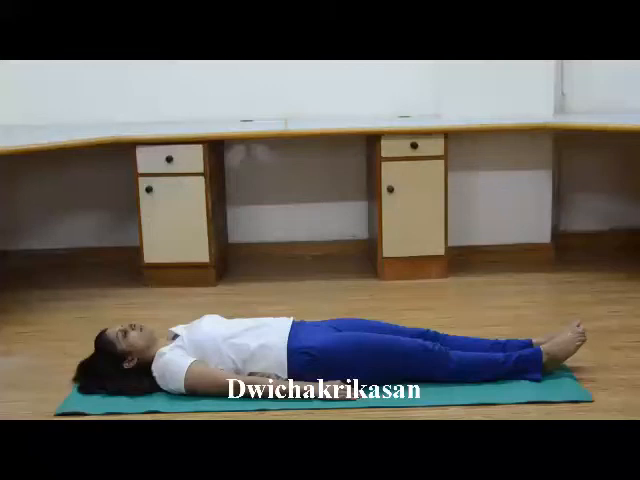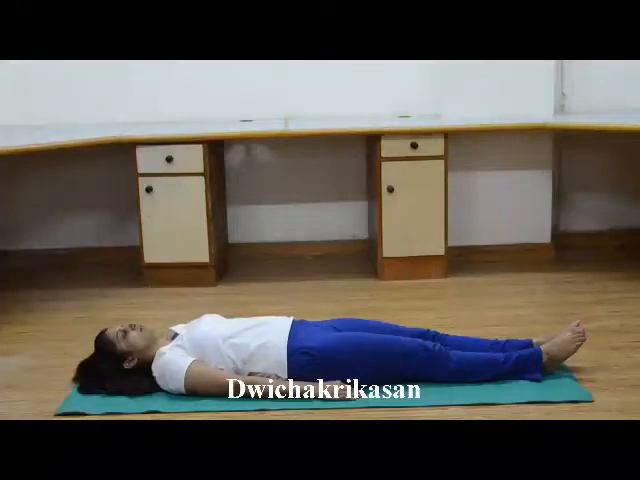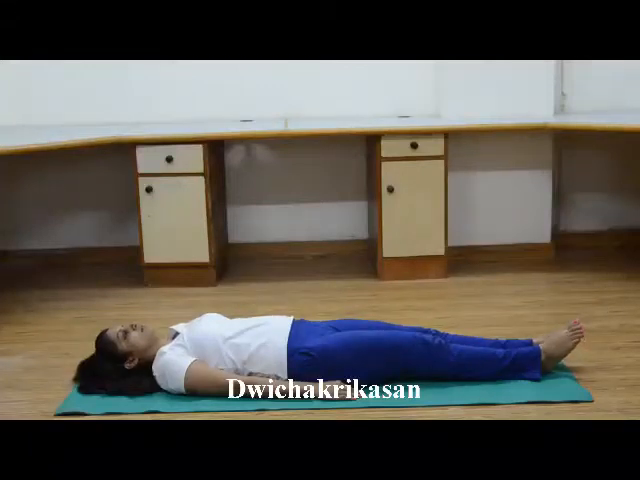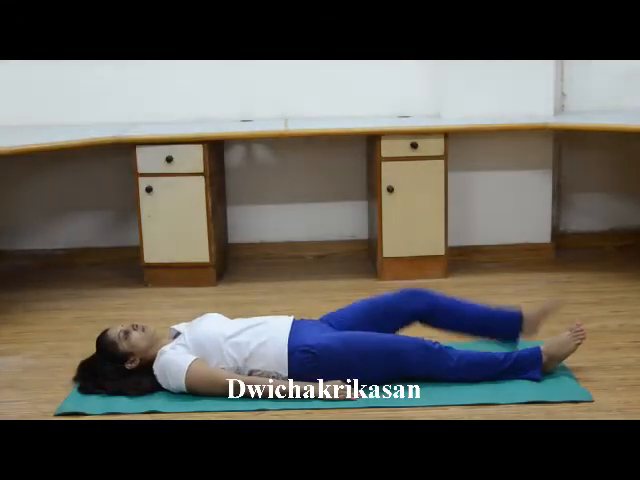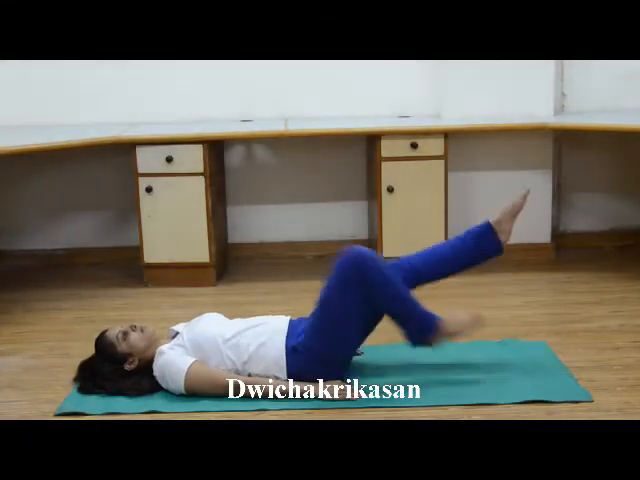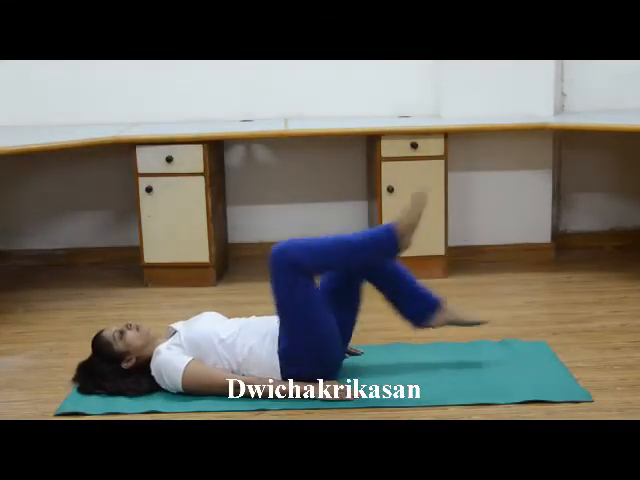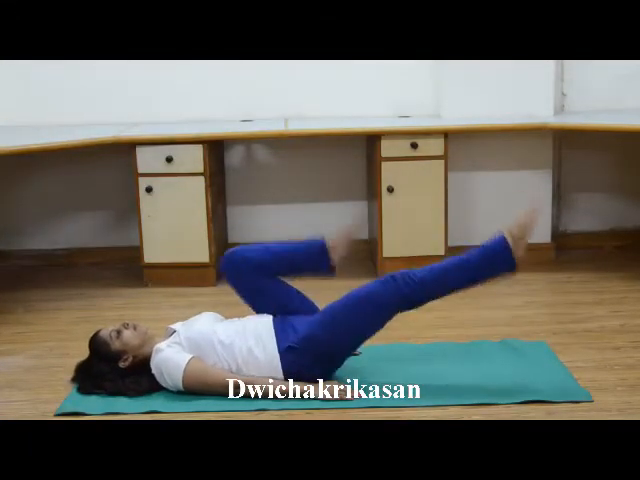
dt=0.5s
person 1, frame 1
left shoulder: (178, 334)
right shoulder: (167, 367)
right elbow: (238, 383)
right wrist: (312, 389)
left hip: (303, 330)
right hip: (304, 357)
left knee: (424, 337)
right knee: (428, 359)
left ankle: (531, 345)
right ankle: (539, 359)
person 1, frame 2
left shoulder: (179, 332)
right shoulder: (166, 367)
right elbow: (238, 383)
right wrist: (310, 388)
left hip: (302, 330)
right hip: (302, 356)
left knee: (422, 336)
right knee: (427, 357)
left ankle: (529, 345)
right ankle: (538, 360)
person 1, frame 3
left shoulder: (178, 331)
right shoulder: (166, 367)
right elbow: (236, 383)
right wrist: (309, 388)
left hip: (303, 330)
right hip: (303, 357)
left knee: (424, 334)
right knee: (423, 351)
left ankle: (529, 345)
right ankle: (535, 359)
person 1, frame 4
left shoulder: (180, 332)
right shoulder: (167, 365)
right elbow: (234, 384)
right wrist: (310, 388)
left hip: (305, 329)
right hip: (304, 356)
left knee: (412, 300)
right knee: (424, 356)
left ankle: (519, 323)
right ankle: (536, 359)
person 1, frame 5
left shoulder: (178, 334)
right shoulder: (167, 366)
right elbow: (233, 384)
right wrist: (308, 387)
left hip: (302, 334)
right hip: (307, 358)
left knee: (396, 271)
right knee: (358, 260)
left ankle: (493, 233)
right ankle: (427, 329)
person 1, frame 6
left shoulder: (178, 332)
right shoulder: (164, 364)
right elbow: (230, 384)
right wrist: (306, 388)
left hip: (317, 341)
right hip: (307, 361)
left knee: (364, 252)
right knee: (286, 254)
left ankle: (427, 311)
right ankle: (393, 236)
person 1, frame 7
left shoulder: (175, 336)
right shoulder: (164, 361)
right elbow: (231, 383)
right wrist: (304, 387)
left hip: (293, 331)
right hip: (300, 351)
left knee: (236, 260)
right knee: (395, 288)
left ankle: (325, 252)
right ankle: (504, 251)
